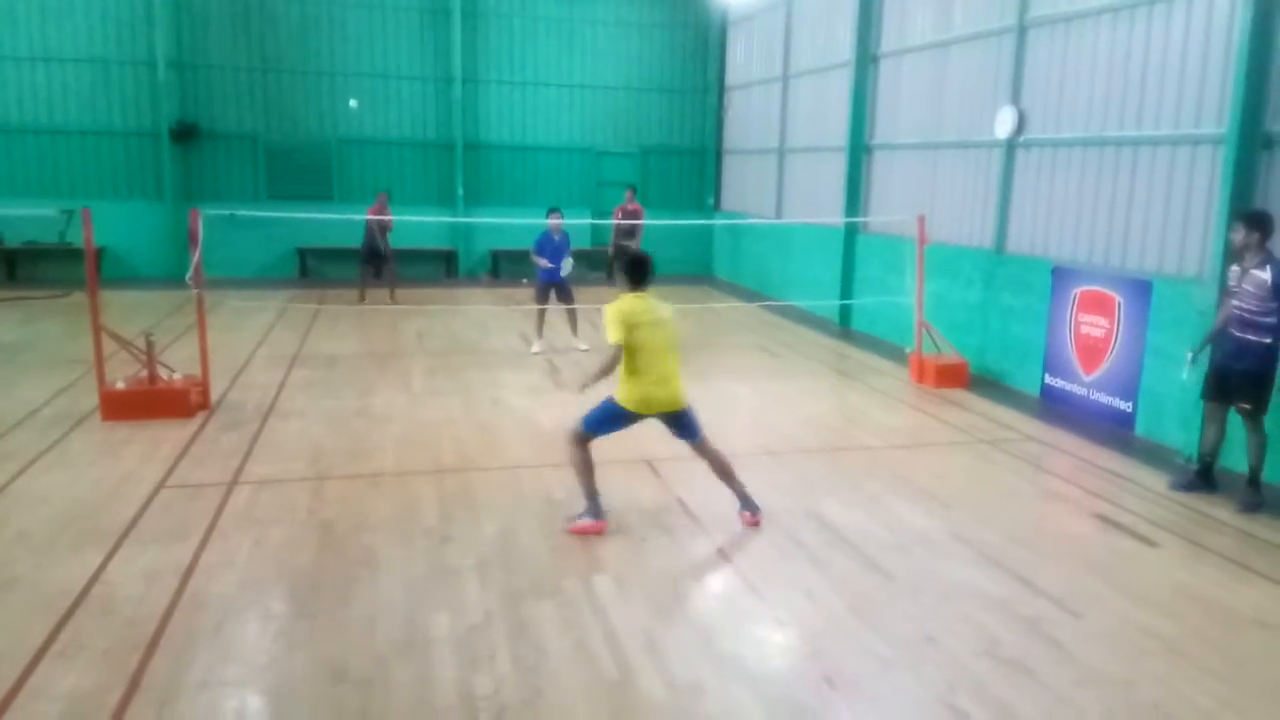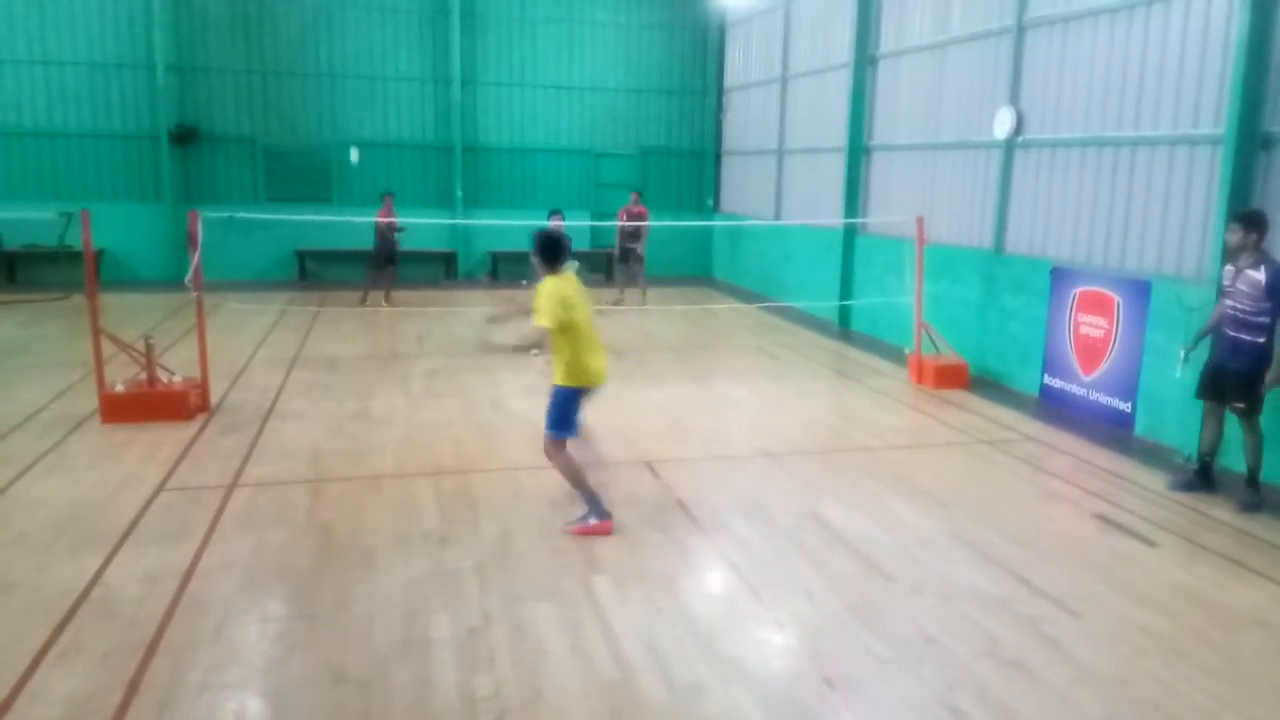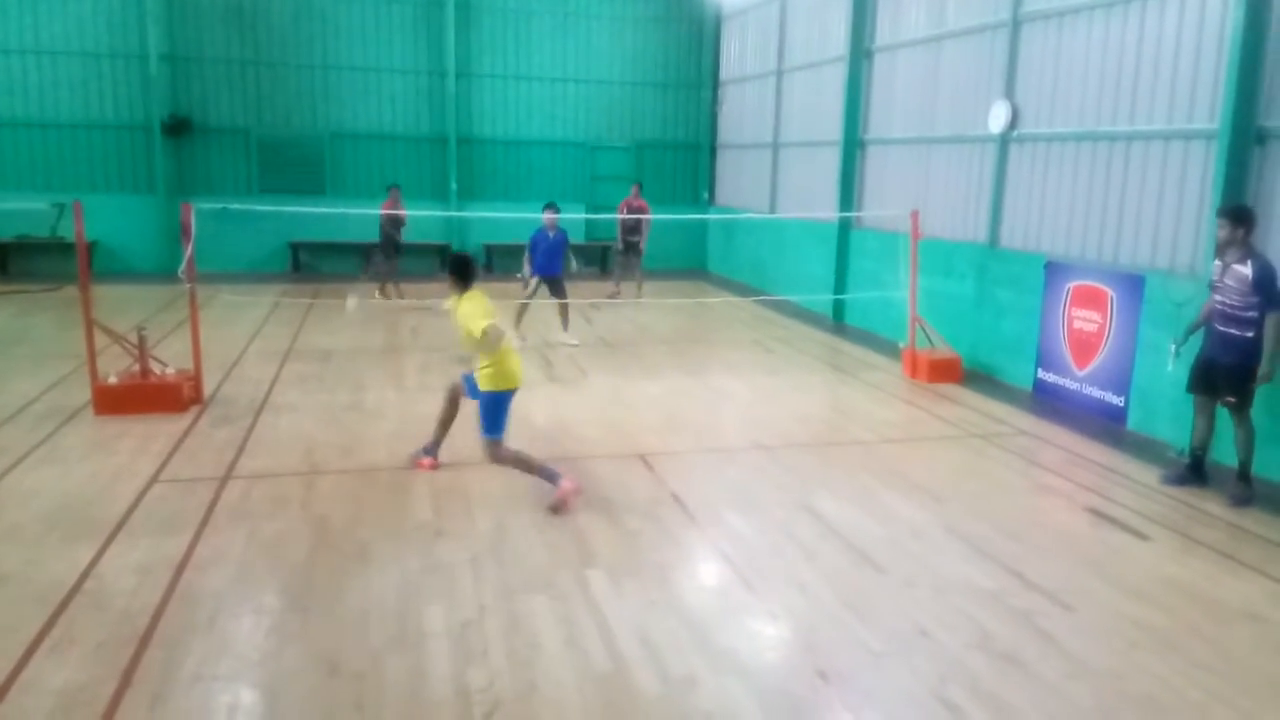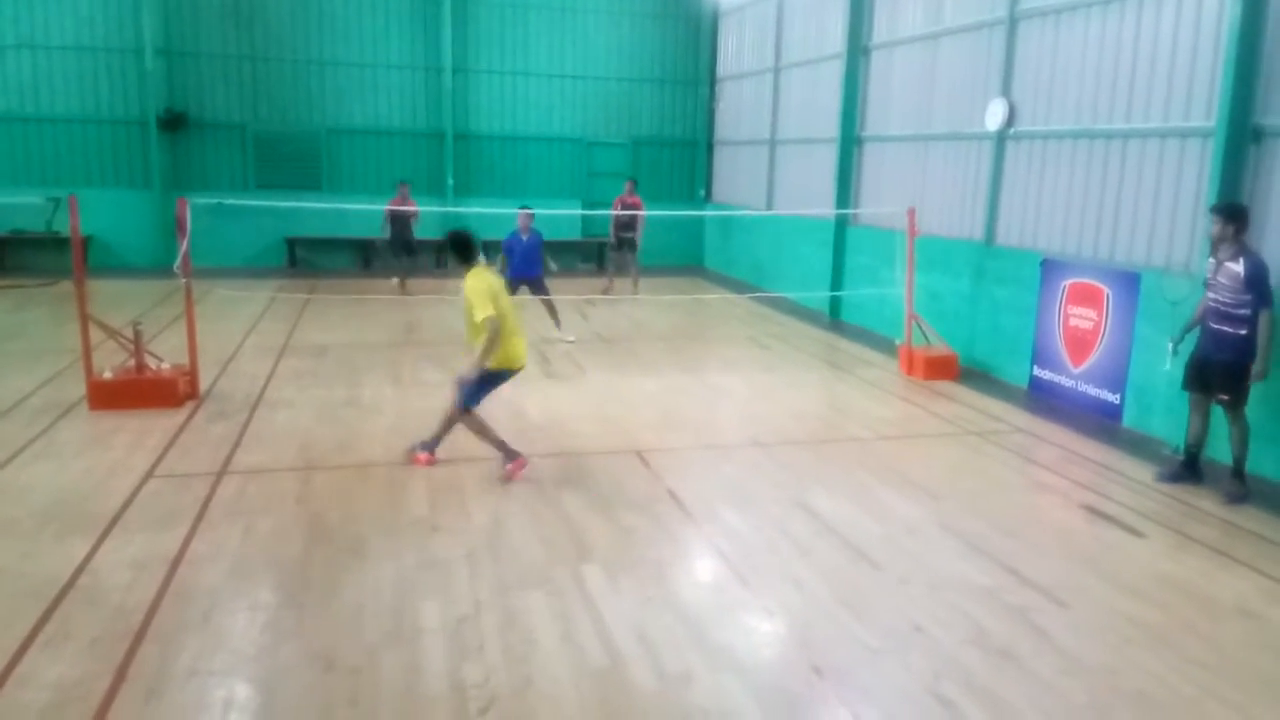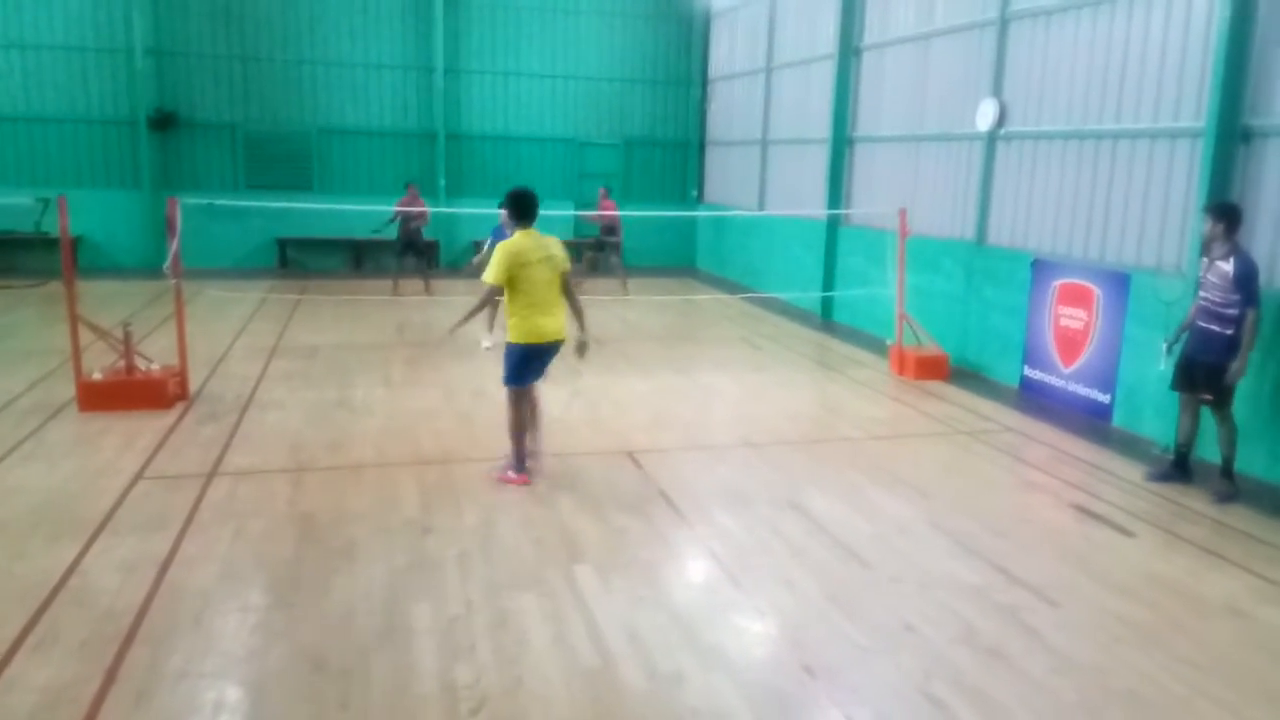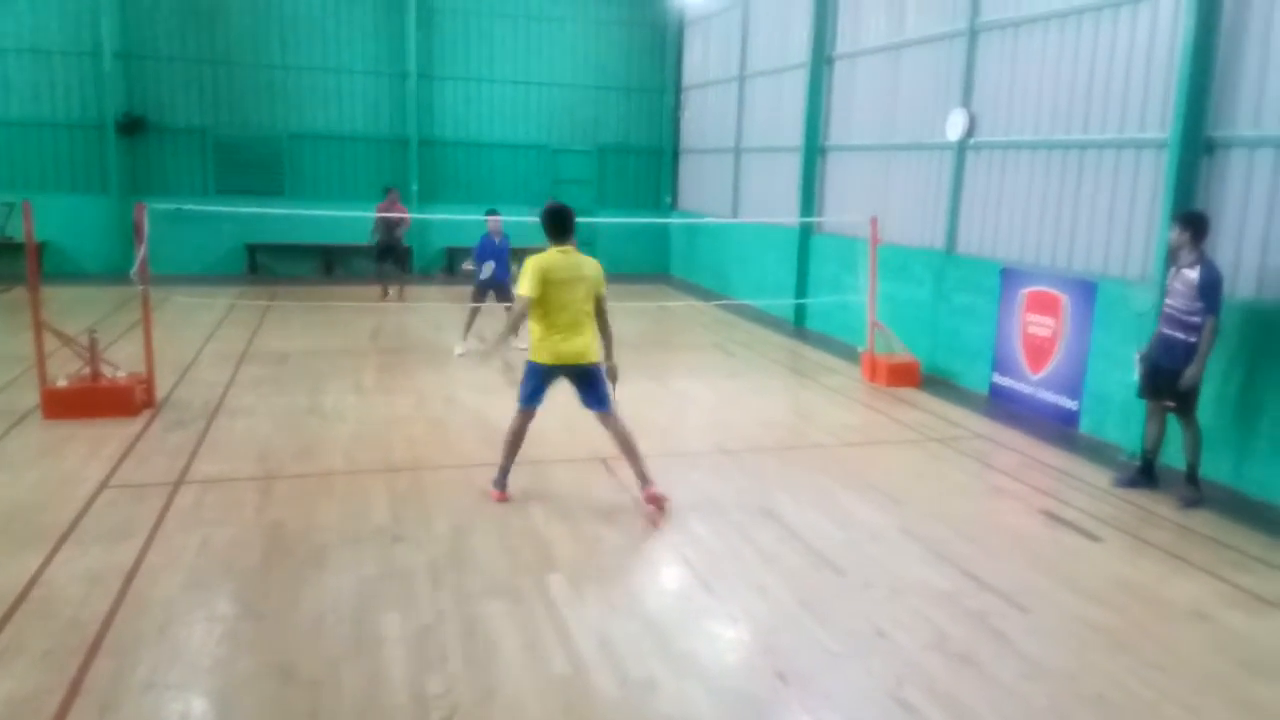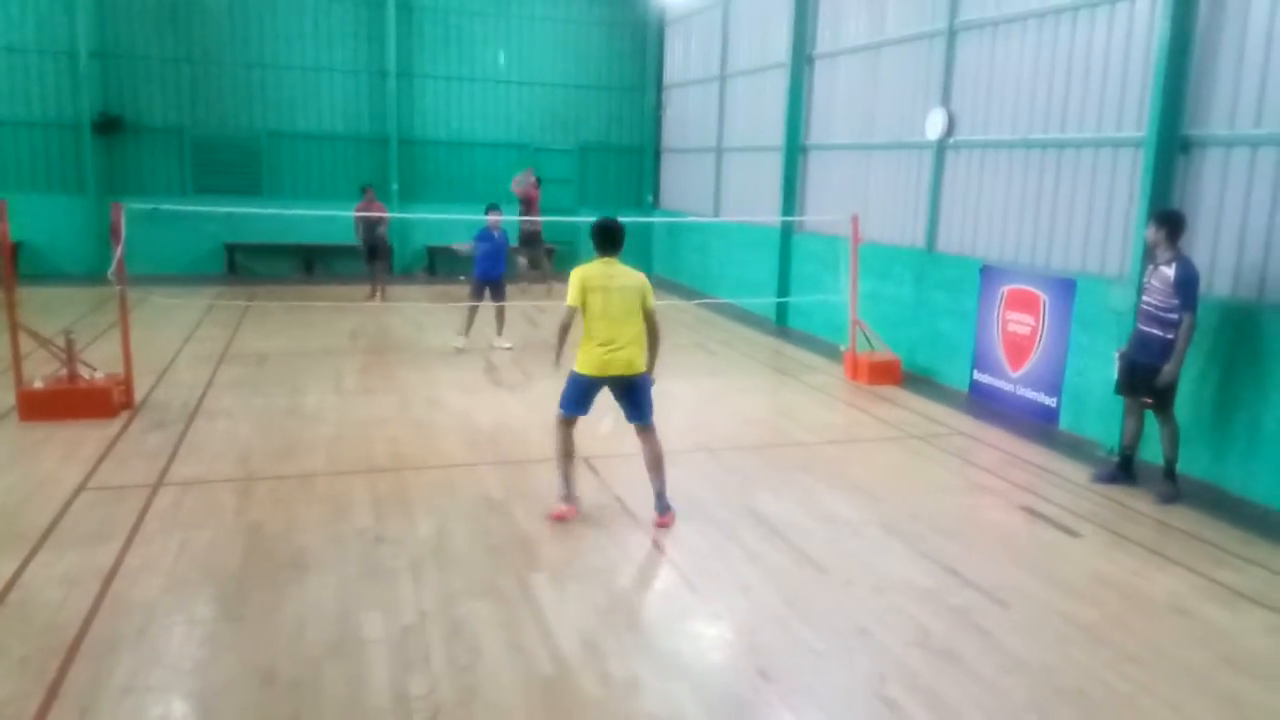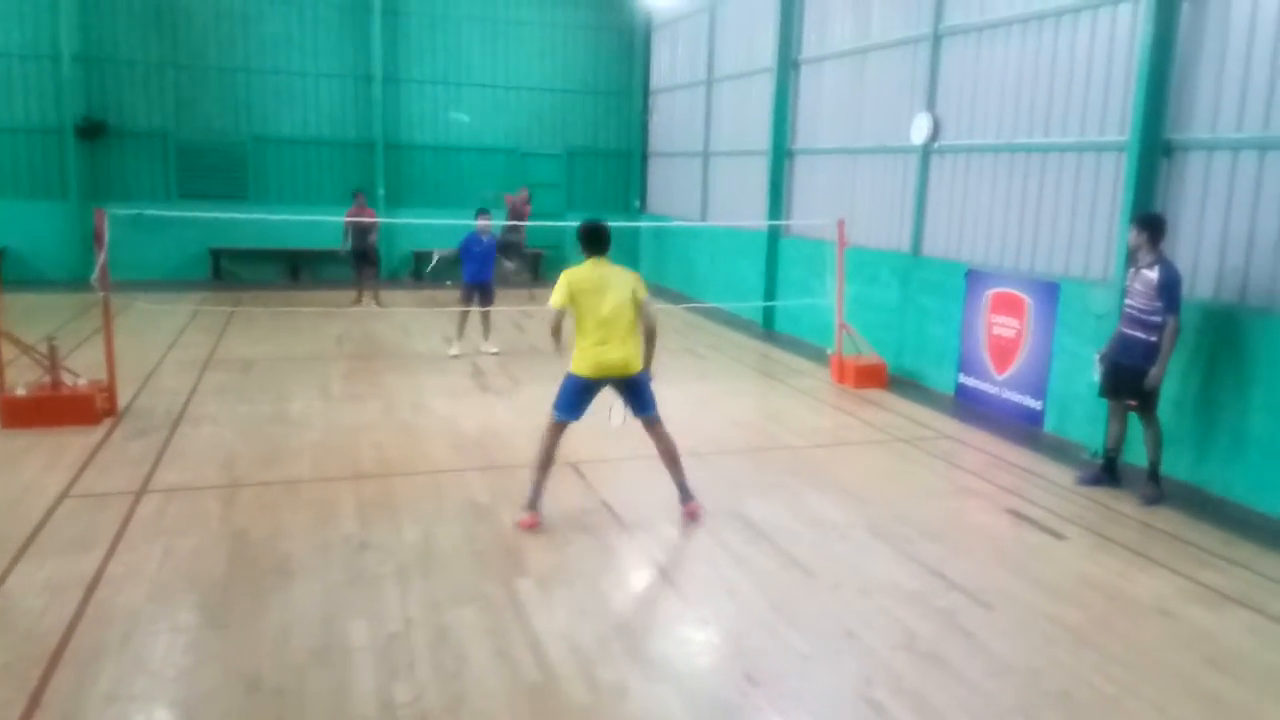
dt=0.3s
person 1, frame 1
right shoulder: (1235, 268)
right wrist: (1204, 342)
left hip: (1255, 361)
right hip: (1226, 353)
left knee: (1252, 421)
right knee: (1213, 411)
left ankle: (1253, 486)
right ankle: (1204, 473)
person 1, frame 2
right shoulder: (1230, 266)
right wrist: (1197, 338)
left hip: (1250, 361)
right hip: (1221, 354)
left knee: (1248, 420)
right knee: (1211, 411)
left ankle: (1252, 485)
right ankle: (1203, 473)
person 1, frame 3
right shoulder: (1219, 261)
right wrist: (1187, 333)
left hip: (1240, 356)
right hip: (1211, 349)
left knee: (1239, 414)
right knee: (1202, 405)
left ankle: (1243, 479)
right ankle: (1195, 467)
person 1, frame 4
left shoulder: (1253, 266)
right shoulder: (1214, 259)
left elbow: (1265, 313)
left wrist: (1261, 359)
right wrist: (1183, 332)
left hip: (1234, 354)
right hip: (1206, 347)
left knee: (1234, 412)
right knee: (1197, 402)
left ankle: (1237, 476)
right ankle: (1190, 465)
person 1, frame 5
left shoulder: (1243, 265)
right shoulder: (1207, 258)
left elbow: (1251, 314)
left wrist: (1242, 357)
right wrist: (1177, 334)
left hip: (1220, 354)
right hip: (1194, 347)
left knee: (1220, 411)
right knee: (1187, 402)
left ankle: (1227, 476)
right ankle: (1180, 464)
person 1, frame 6
left shoulder: (1207, 274)
right shoulder: (1175, 268)
left elbow: (1211, 324)
left wrist: (1198, 365)
right wrist: (1149, 348)
left hip: (1183, 361)
right hip: (1161, 356)
left knee: (1186, 418)
right knee: (1153, 409)
left ankle: (1192, 482)
right ankle: (1146, 471)
person 1, frame 7
left shoulder: (1184, 271)
right shoulder: (1152, 266)
left elbow: (1188, 321)
left wrist: (1175, 362)
right wrist: (1128, 346)
left hip: (1161, 359)
right hip: (1138, 353)
left knee: (1163, 414)
right knee: (1131, 406)
left ankle: (1169, 477)
right ankle: (1124, 466)
person 1, frame 8
left shoulder: (1167, 274)
right shoulder: (1134, 269)
left elbow: (1172, 323)
left wrist: (1161, 365)
right wrist: (1109, 347)
left hip: (1144, 361)
right hip: (1121, 355)
left knee: (1147, 416)
right knee: (1115, 409)
left ankle: (1153, 479)
right ankle: (1109, 469)
person 2, frame 1
left shoulder: (617, 310)
right shoulder: (663, 311)
left elbow: (615, 358)
left wrist: (592, 378)
left hip: (634, 398)
right hip: (670, 396)
left knee: (578, 439)
right knee: (703, 447)
left ankle: (593, 514)
right ankle: (749, 506)
person 2, frame 2
left shoulder: (550, 289)
right shoulder: (570, 280)
left elbow: (541, 340)
left hip: (575, 374)
right hip: (593, 367)
left knee: (553, 448)
left ankle: (599, 514)
person 2, frame 3
left shoulder: (468, 308)
right shoulder: (467, 300)
left elbow: (493, 334)
right elbow: (454, 305)
left wrist: (482, 351)
left hip: (497, 377)
right hip: (490, 372)
left knee: (495, 452)
right knee: (454, 390)
left ankle: (558, 481)
right ankle: (432, 450)
person 2, frame 4
left shoulder: (475, 287)
right shoulder: (488, 275)
left elbow: (493, 329)
left wrist: (476, 369)
left hip: (499, 359)
right hip: (513, 354)
left knee: (462, 409)
right knee: (462, 397)
left ankle: (512, 456)
right ankle: (429, 448)
person 2, frame 5
left shoulder: (506, 249)
right shoulder: (555, 245)
left elbow: (488, 296)
right elbow: (569, 291)
left wrist: (461, 322)
right wrist: (583, 331)
left hip: (525, 334)
right hip: (555, 332)
left knee: (516, 396)
right knee: (526, 388)
left ankle: (519, 468)
right ankle: (525, 452)
person 2, frame 6
left shoulder: (536, 264)
right shoulder: (592, 266)
left elbow: (522, 309)
right elbow: (602, 317)
left wrist: (499, 339)
right wrist: (609, 358)
left hip: (545, 355)
right hip: (584, 355)
left knee: (523, 417)
right knee: (610, 420)
left ankle: (500, 483)
right ankle: (647, 486)
person 2, frame 7
left shoulder: (582, 274)
right shoulder: (639, 279)
left elbow: (566, 320)
right elbow: (654, 330)
left wrist: (559, 351)
right wrist: (649, 367)
left hip: (591, 366)
right hip: (632, 366)
left knee: (564, 424)
right knee: (647, 432)
left ankle: (567, 498)
right ankle: (661, 506)
person 2, frame 8
left shoulder: (570, 277)
right shoulder: (629, 277)
left elbow: (555, 322)
right elbow: (650, 324)
left wrist: (557, 341)
right wrist: (646, 363)
left hip: (587, 367)
right hip: (627, 364)
left knee: (553, 431)
right knee: (655, 427)
left ankle: (532, 506)
right ankle: (687, 497)
